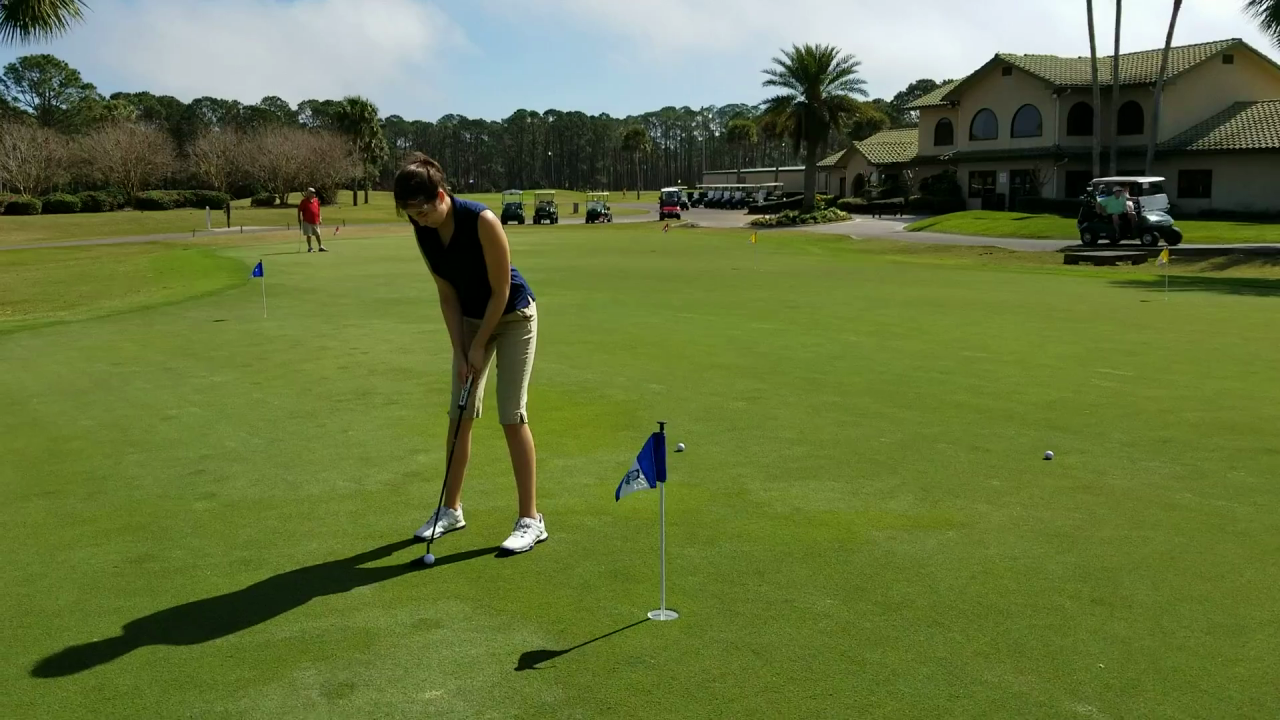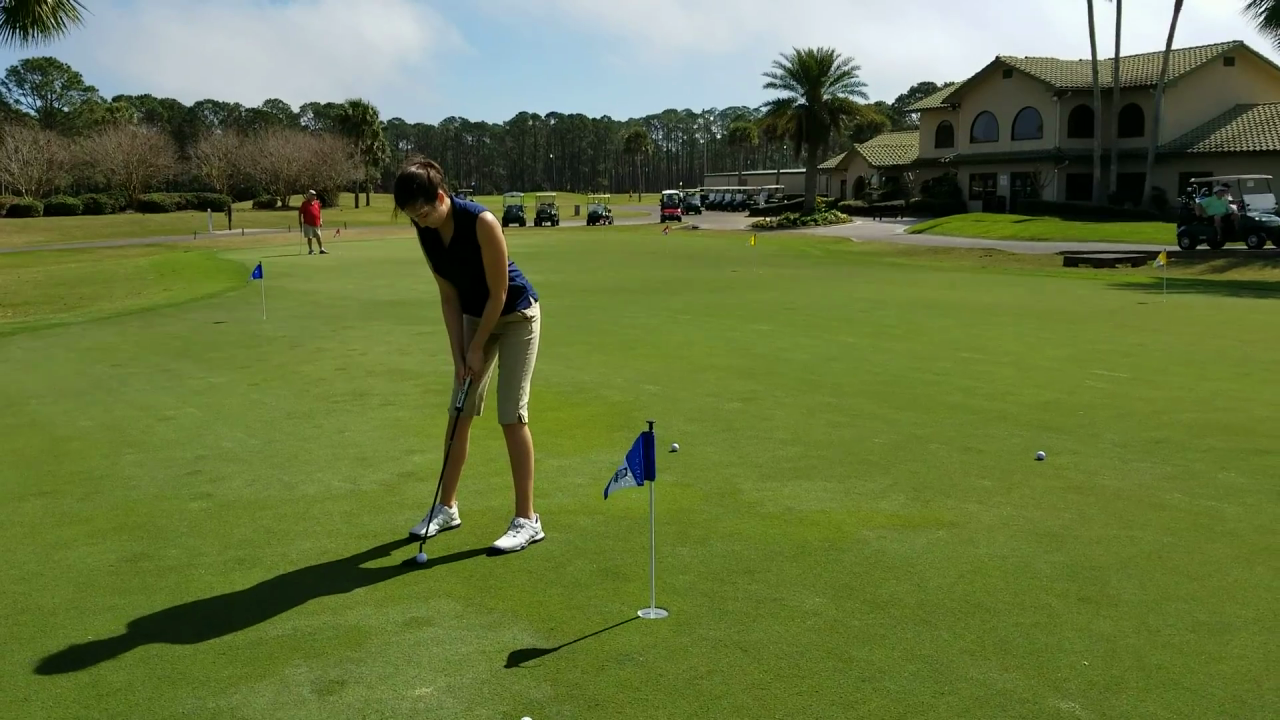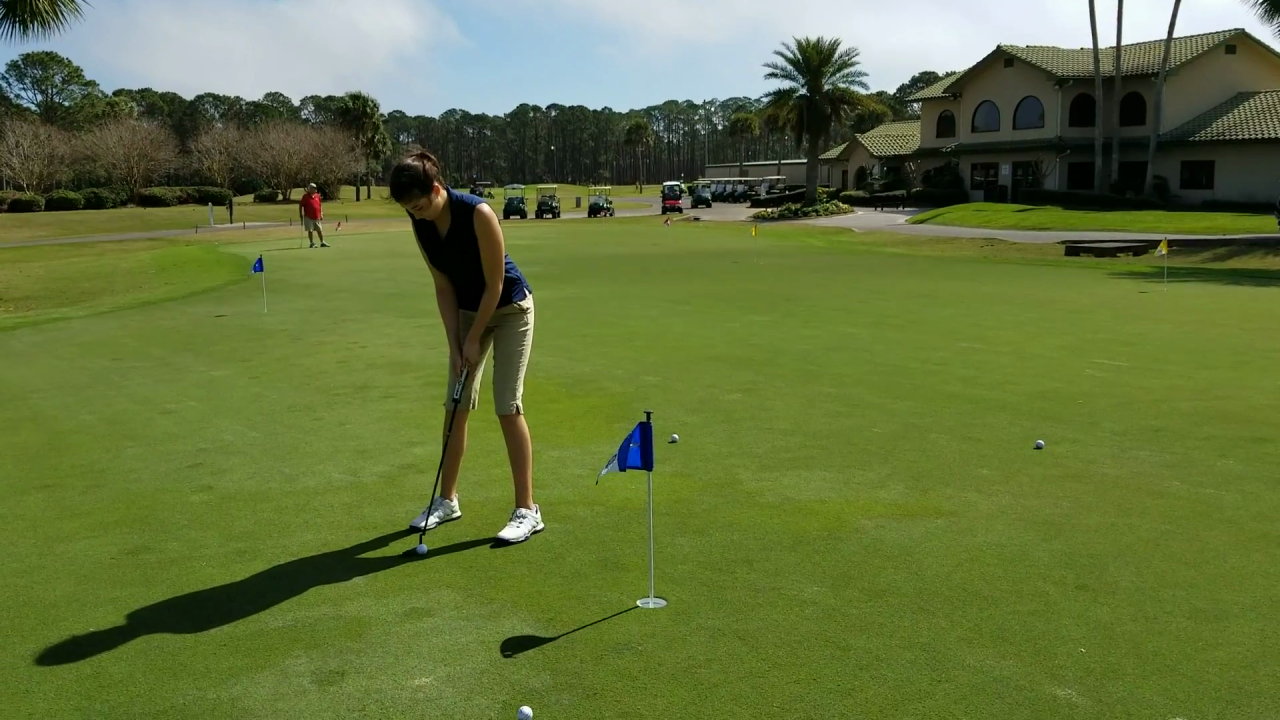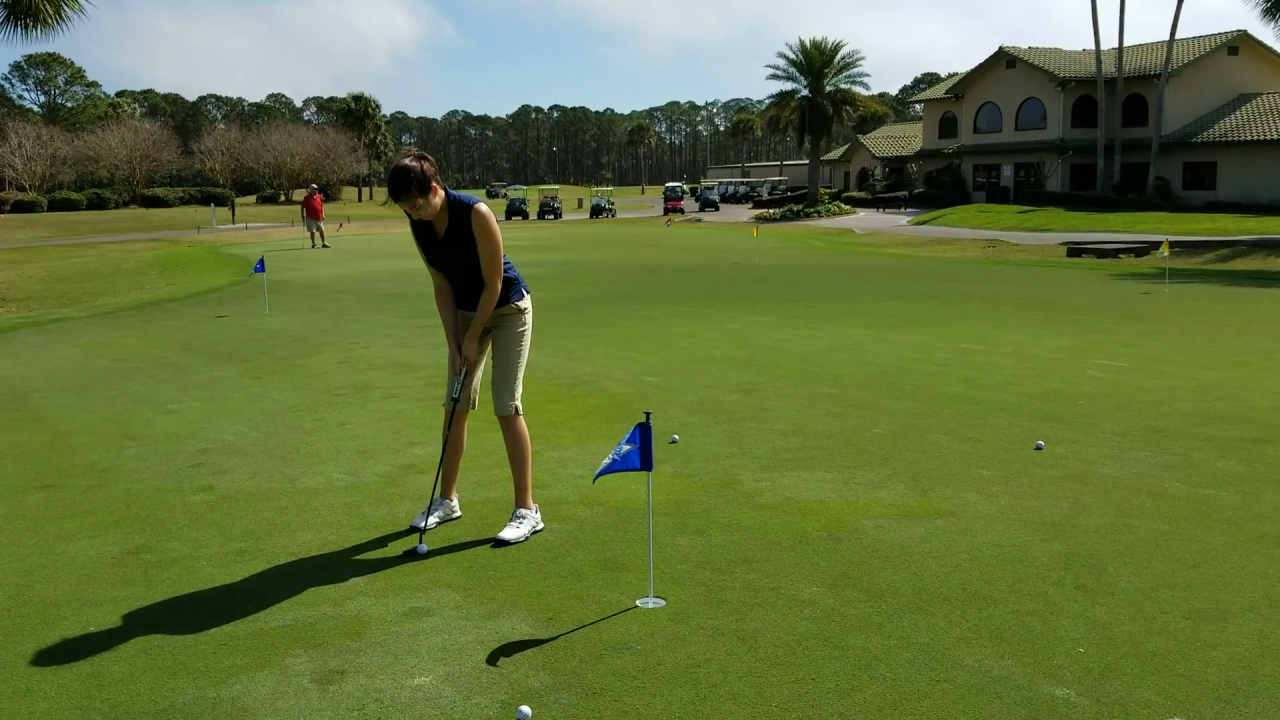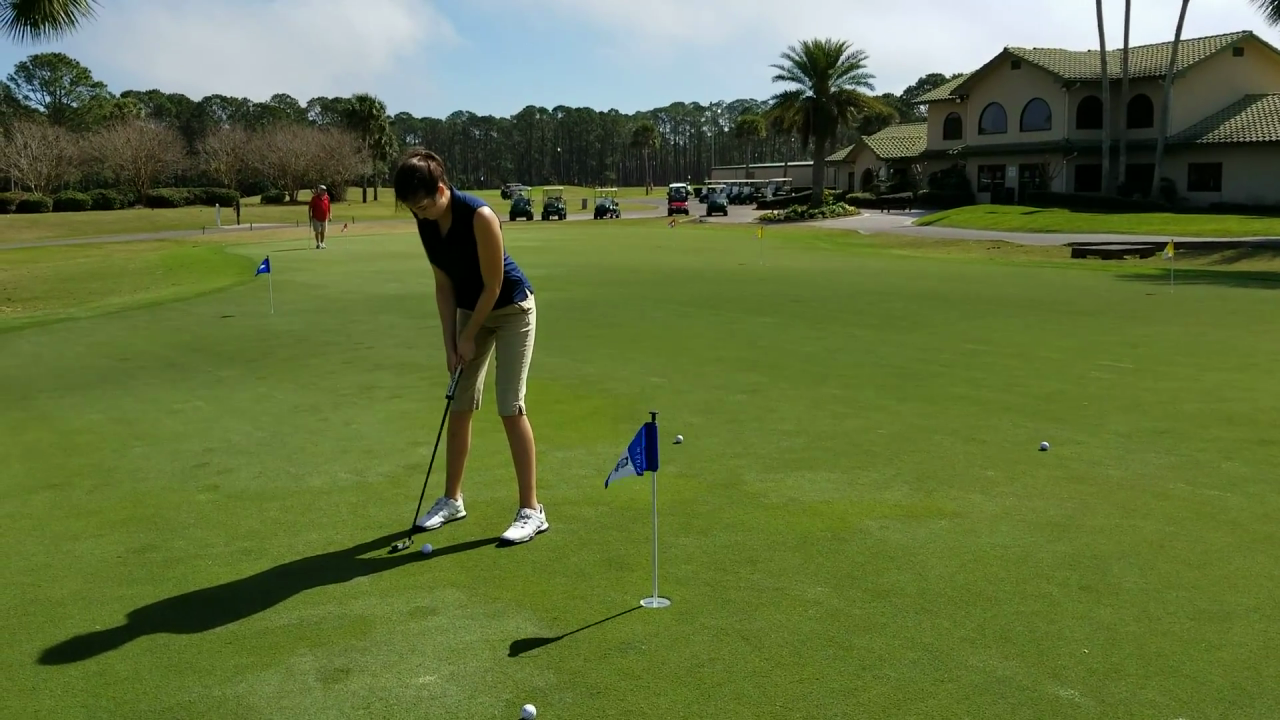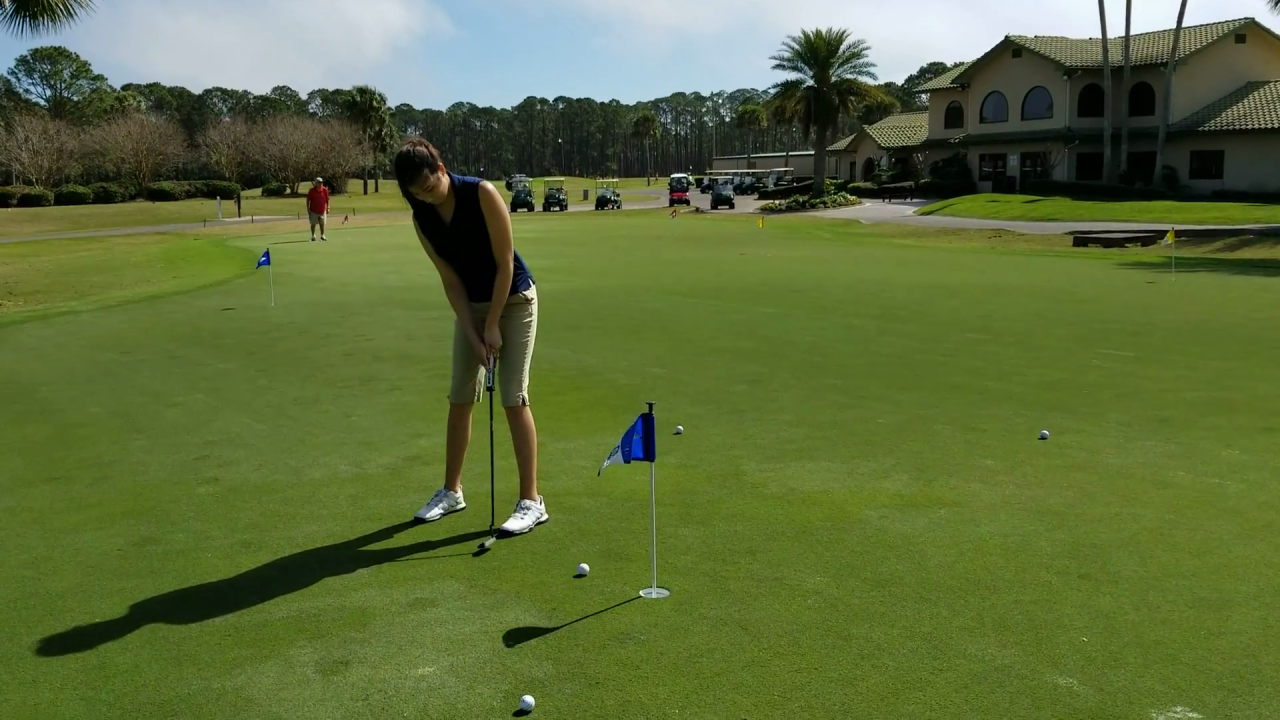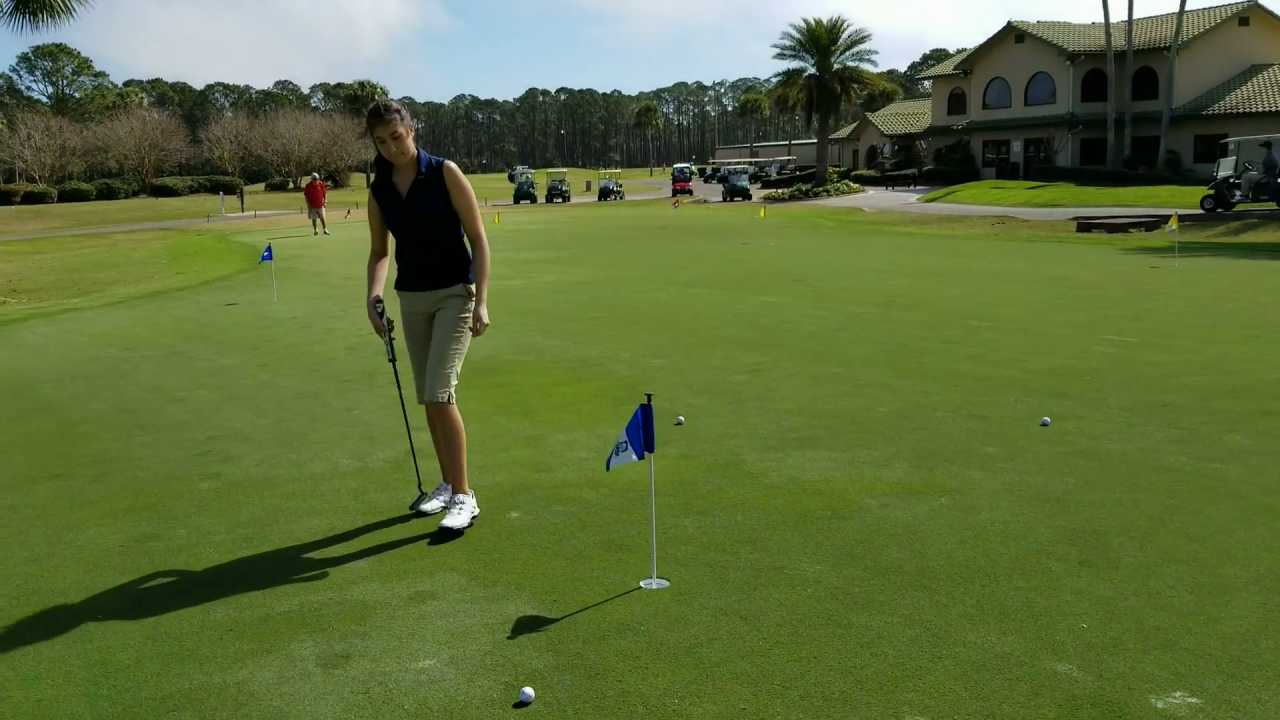
dt=0.7s
person 1, frame 1
left shoulder: (482, 221)
right shoulder: (423, 232)
left elbow: (501, 290)
right elbow: (448, 294)
left wrist: (479, 346)
right wrist: (460, 351)
left hip: (512, 314)
right hip: (471, 318)
left knee: (512, 415)
right knee: (459, 415)
left ankle: (531, 519)
right ankle: (451, 508)
person 1, frame 2
left shoulder: (481, 221)
right shoulder: (425, 232)
left elbow: (499, 292)
right elbow: (450, 294)
left wrist: (477, 348)
right wrist: (458, 353)
left hip: (516, 314)
right hip: (476, 316)
left knee: (511, 415)
right knee: (460, 414)
left ankle: (527, 519)
right ankle: (446, 506)
person 1, frame 3
left shoulder: (478, 213)
right shoulder: (421, 225)
left elbow: (495, 283)
right elbow: (444, 286)
left wrist: (474, 340)
right wrist: (455, 344)
left hip: (509, 307)
right hip: (468, 310)
left knee: (507, 406)
right knee: (455, 407)
left ankle: (527, 509)
right ankle: (447, 499)
person 1, frame 4
left shoulder: (476, 213)
right shoulder: (419, 225)
left elbow: (494, 283)
right elbow: (443, 287)
left wrist: (473, 338)
right wrist: (454, 343)
left hip: (507, 308)
right hip: (467, 310)
left knee: (507, 407)
right knee: (455, 407)
left ankle: (527, 509)
right ankle: (447, 499)
person 1, frame 5
left shoulder: (479, 215)
right shoulder: (425, 223)
left elbow: (493, 285)
right elbow: (444, 284)
left wrist: (468, 338)
right wrist: (450, 342)
left hip: (511, 308)
right hip: (469, 310)
left knee: (510, 406)
right knee: (458, 406)
left ankle: (532, 510)
right ankle: (452, 499)
person 1, frame 6
left shoulder: (482, 193)
right shoulder: (422, 216)
left elbow: (505, 263)
right elbow: (450, 279)
left wrist: (493, 325)
right wrist: (474, 335)
left hip: (514, 298)
right hip: (472, 303)
left knee: (513, 398)
right knee: (460, 398)
left ankle: (531, 500)
right ankle: (451, 490)
person 1, frame 7
left shoulder: (445, 172)
right shoulder: (378, 189)
left elbow: (477, 238)
right elbow: (379, 252)
left wrist: (481, 300)
right wrist: (372, 301)
left hip: (454, 292)
right hip: (411, 297)
left knee: (438, 393)
right knee: (430, 394)
left ankle: (464, 496)
right ankle: (451, 482)
